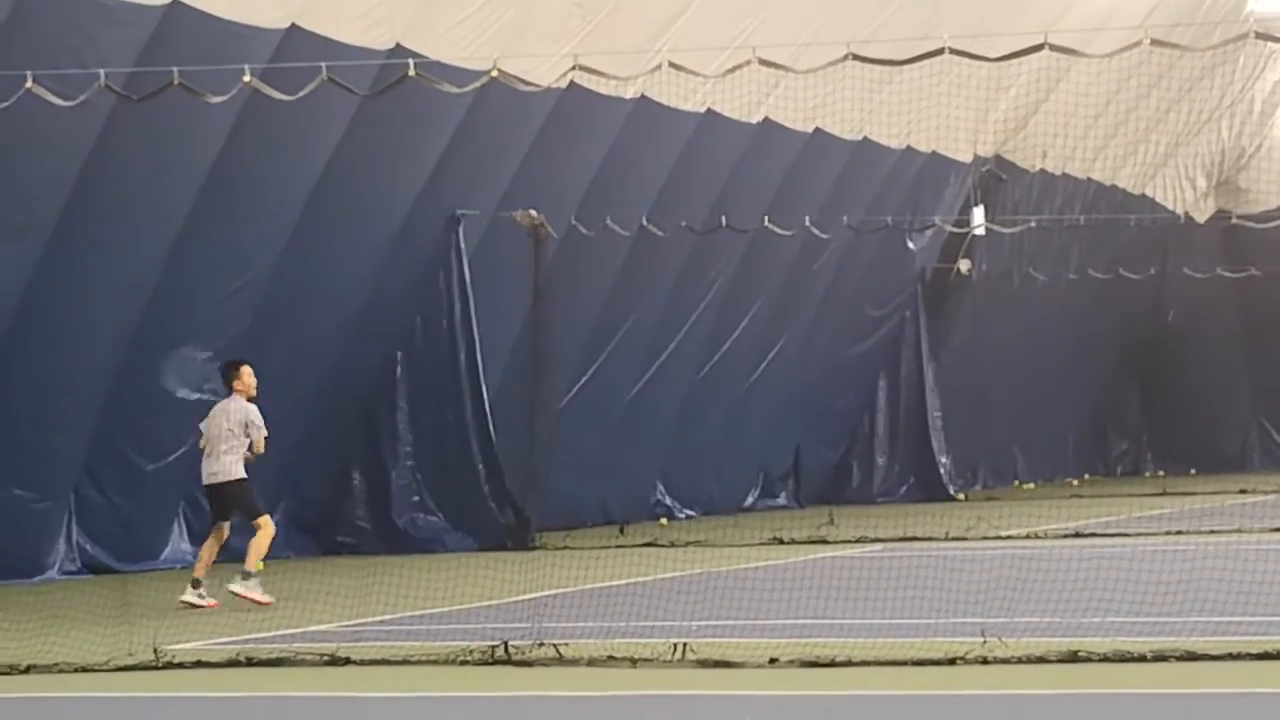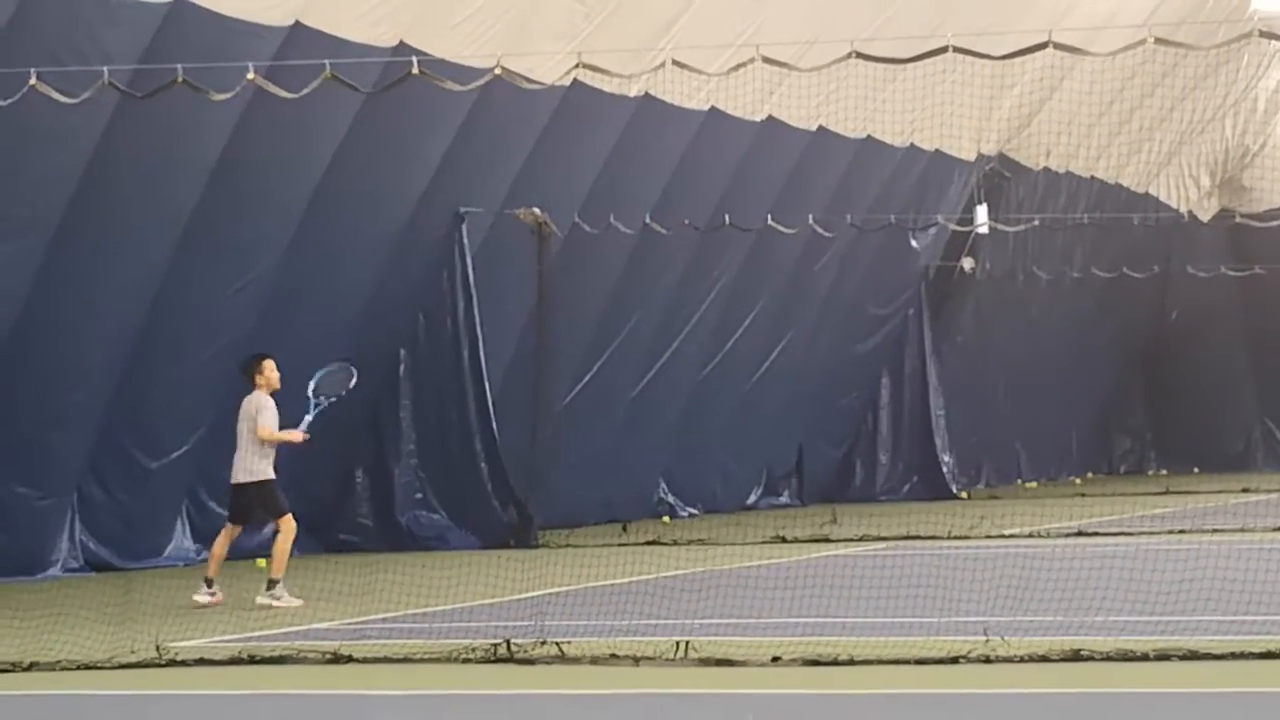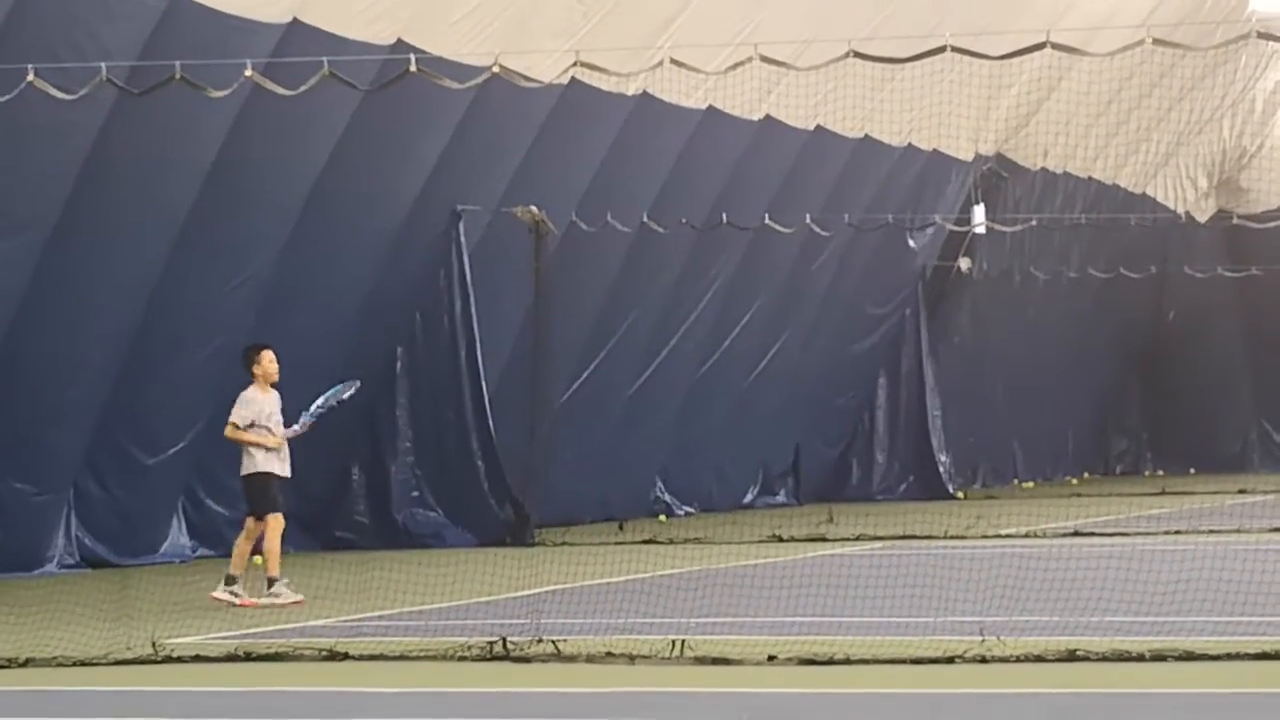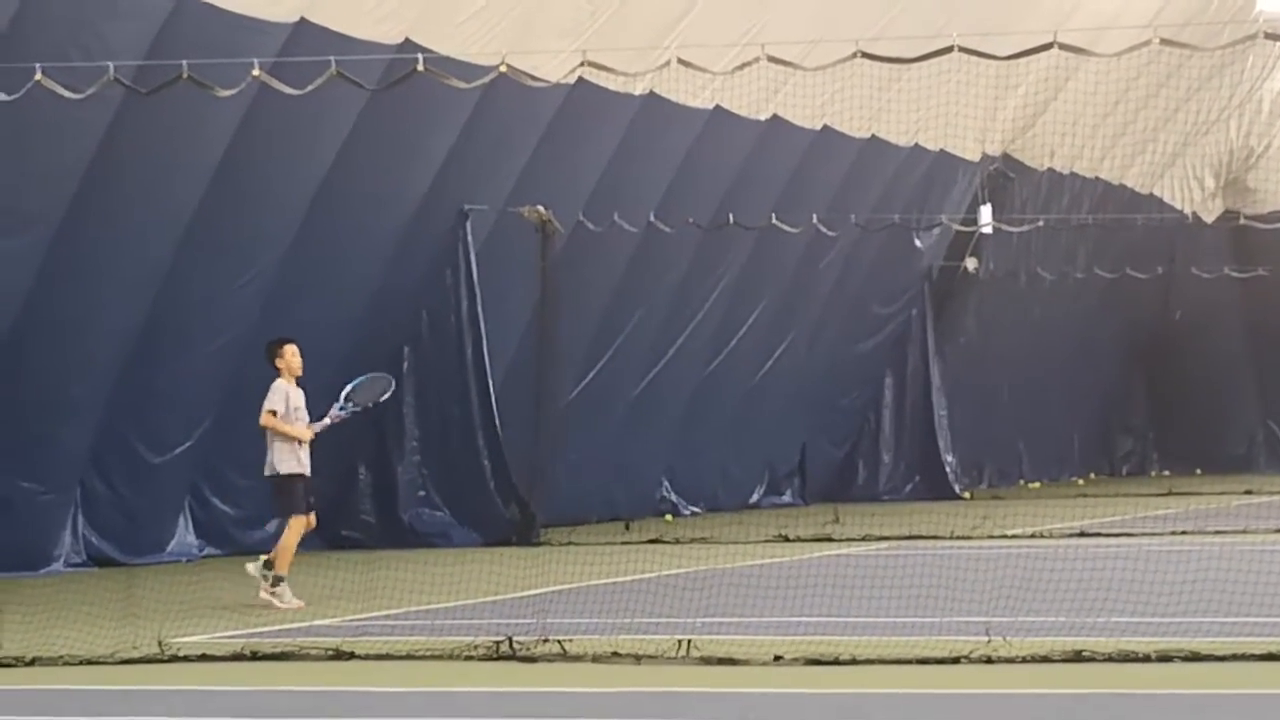
dt=0.3s
person 1, frame 1
left shoulder: (217, 409)
right shoulder: (249, 410)
left elbow: (204, 444)
right elbow: (258, 449)
right wrist: (259, 436)
left hip: (212, 478)
right hip: (231, 478)
left knee: (219, 534)
right knee: (266, 527)
left ankle: (196, 589)
right ankle: (246, 580)
person 1, frame 2
left shoulder: (248, 402)
right shoulder: (266, 403)
right elbow: (263, 434)
left wrist: (286, 434)
right wrist: (290, 436)
left hip: (240, 476)
right hip: (259, 476)
left knee: (229, 532)
right knee: (287, 526)
left ankle: (208, 588)
right ankle: (273, 589)
person 1, frame 3
left shoulder: (275, 396)
right shoulder: (247, 398)
right elbow: (230, 432)
left wrist: (294, 430)
right wrist: (264, 441)
left hip: (275, 470)
right hip: (258, 470)
left knee: (253, 529)
right knee: (275, 523)
left ankle: (230, 586)
right ankle: (275, 587)
person 1, frame 4
left shoulder: (297, 391)
right shoulder: (279, 388)
right elbow: (265, 419)
left wrist: (322, 423)
right wrist: (296, 432)
left hip: (299, 467)
right hip: (284, 468)
left knee: (309, 522)
right knee: (296, 523)
left ankle: (266, 565)
right ankle: (278, 587)
